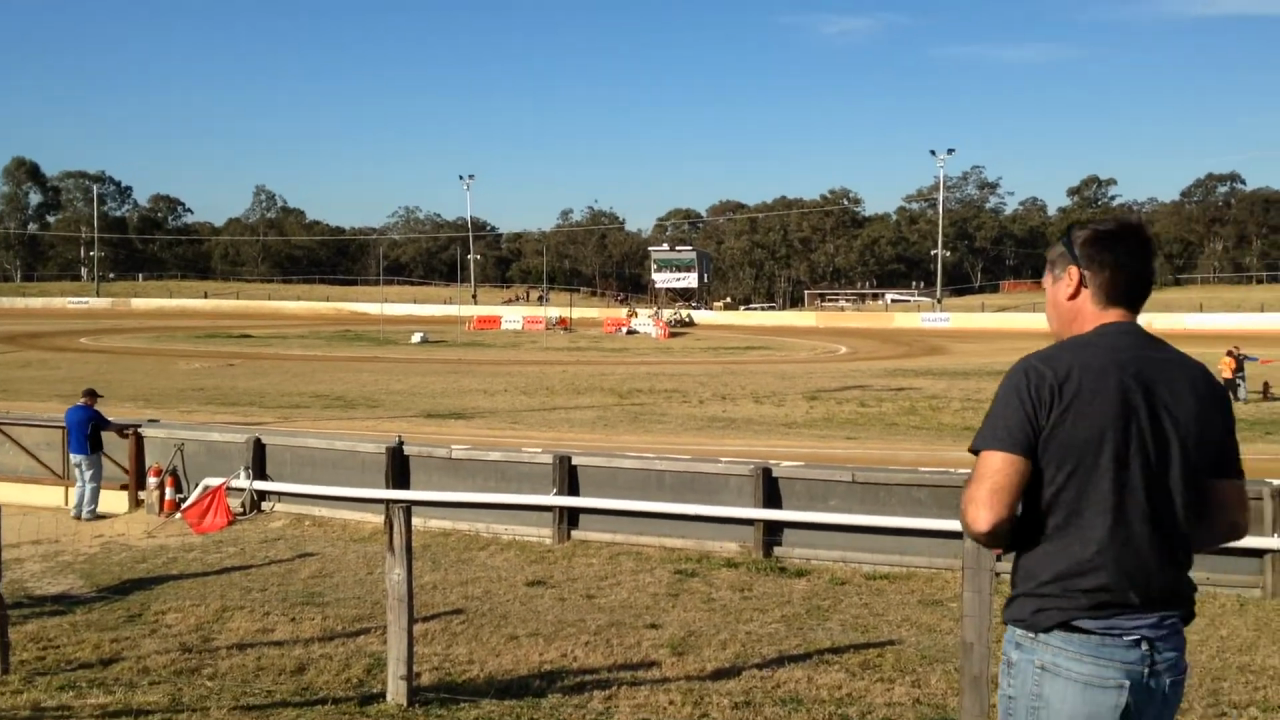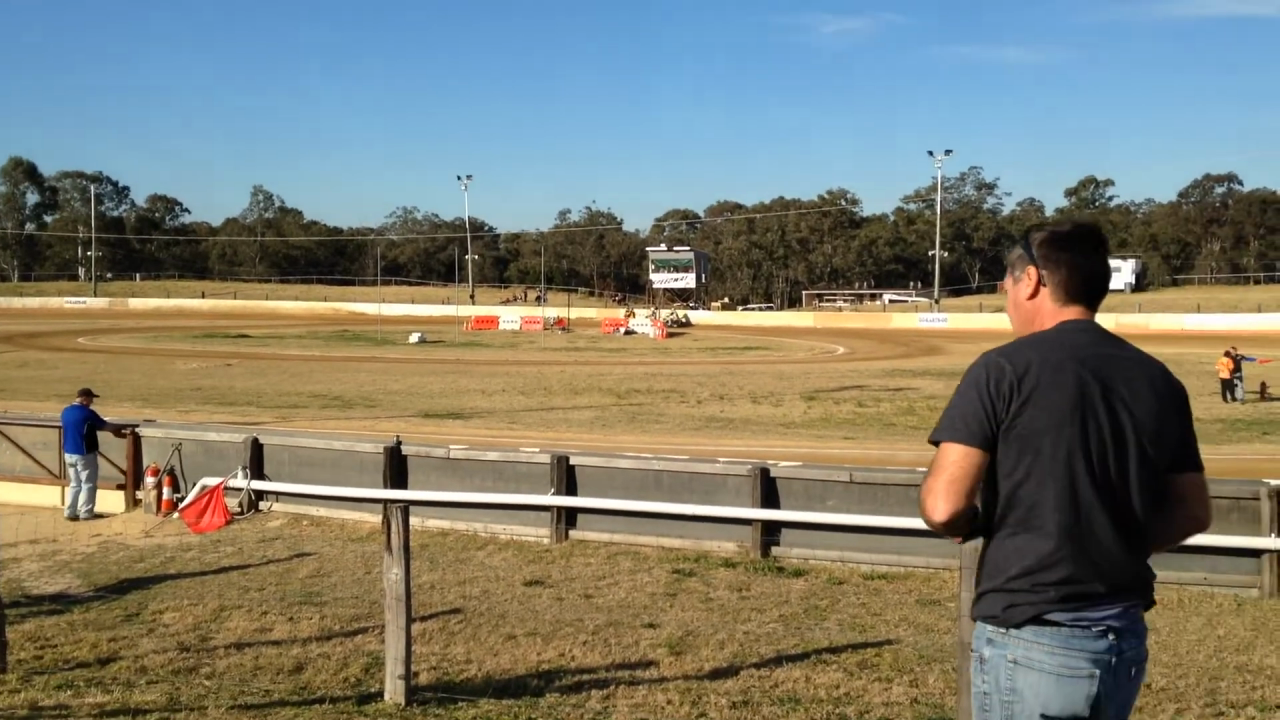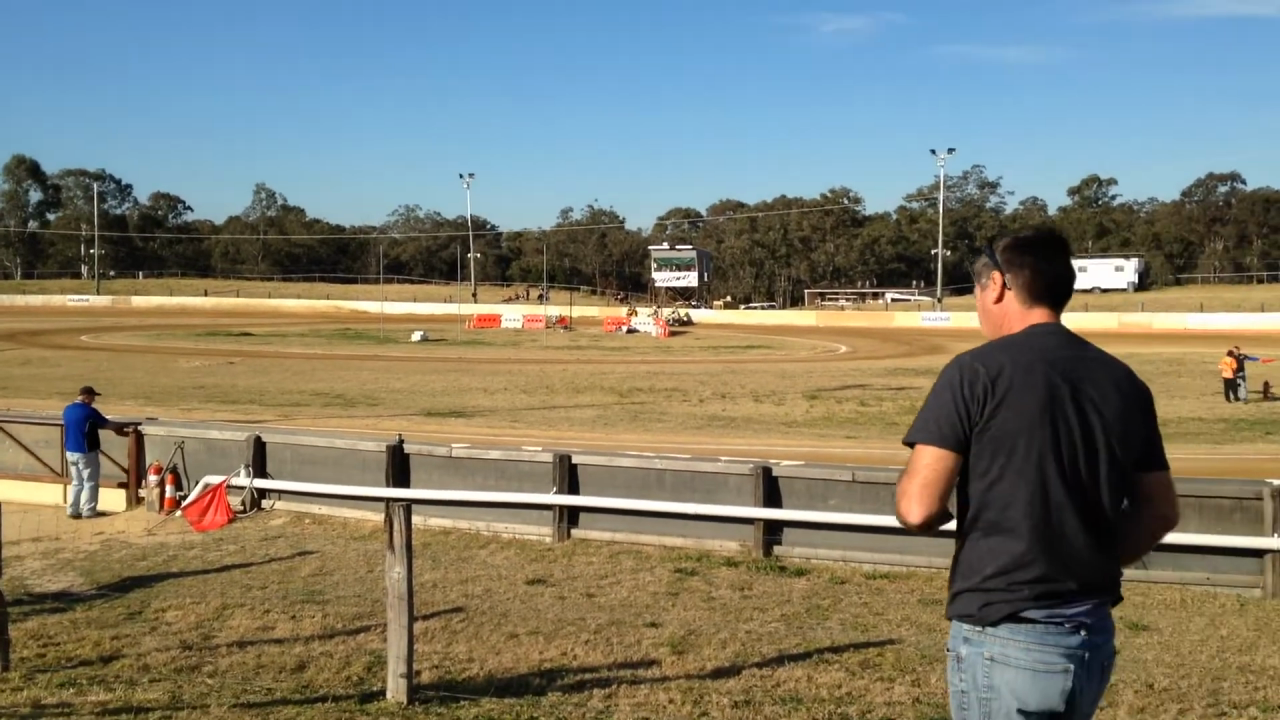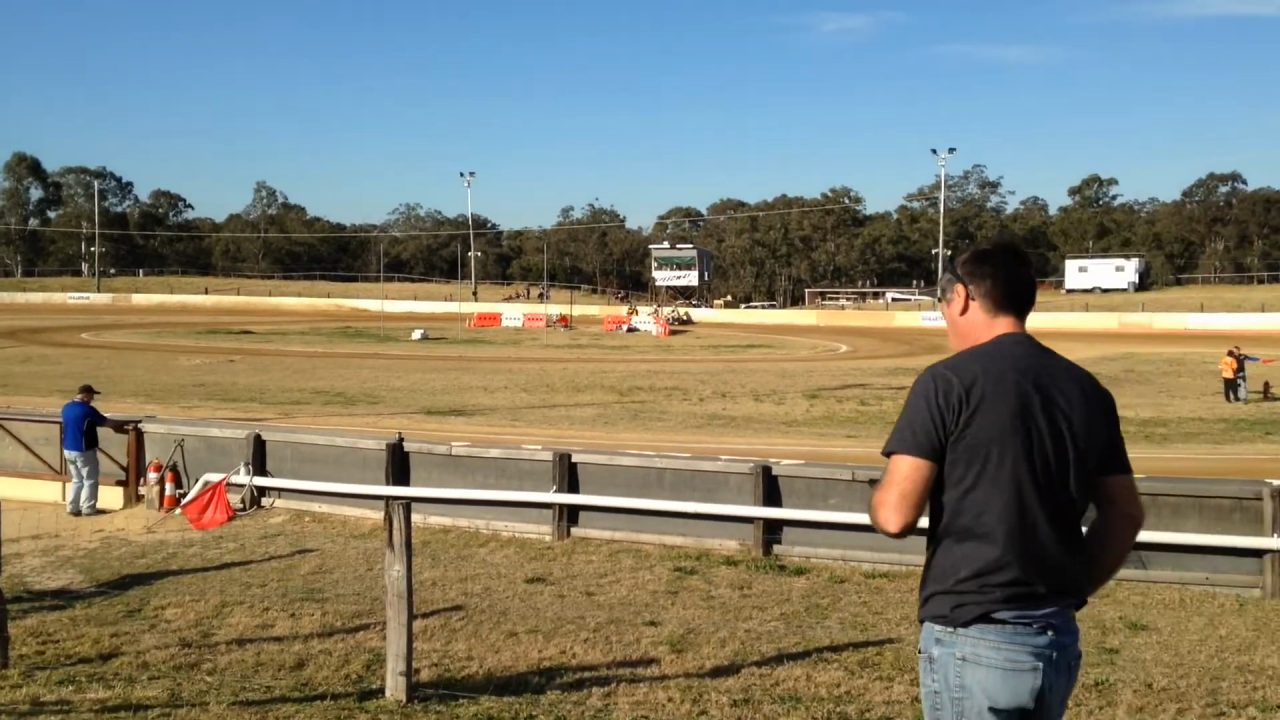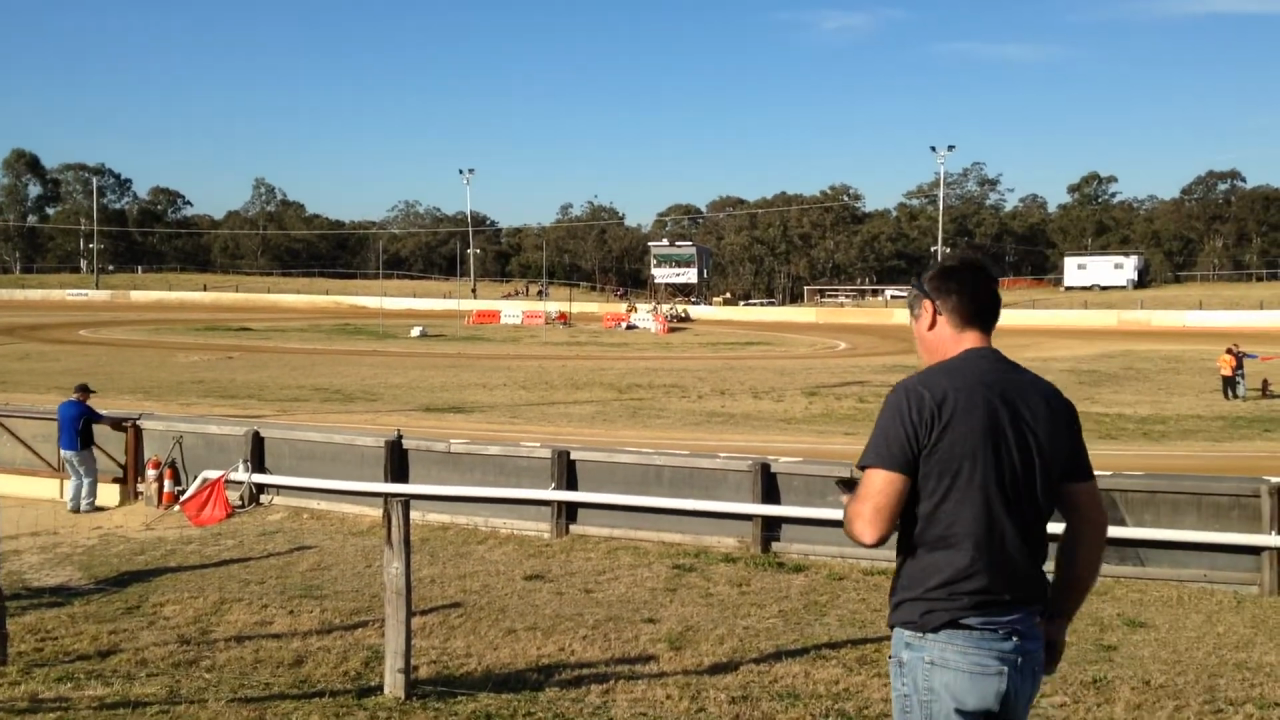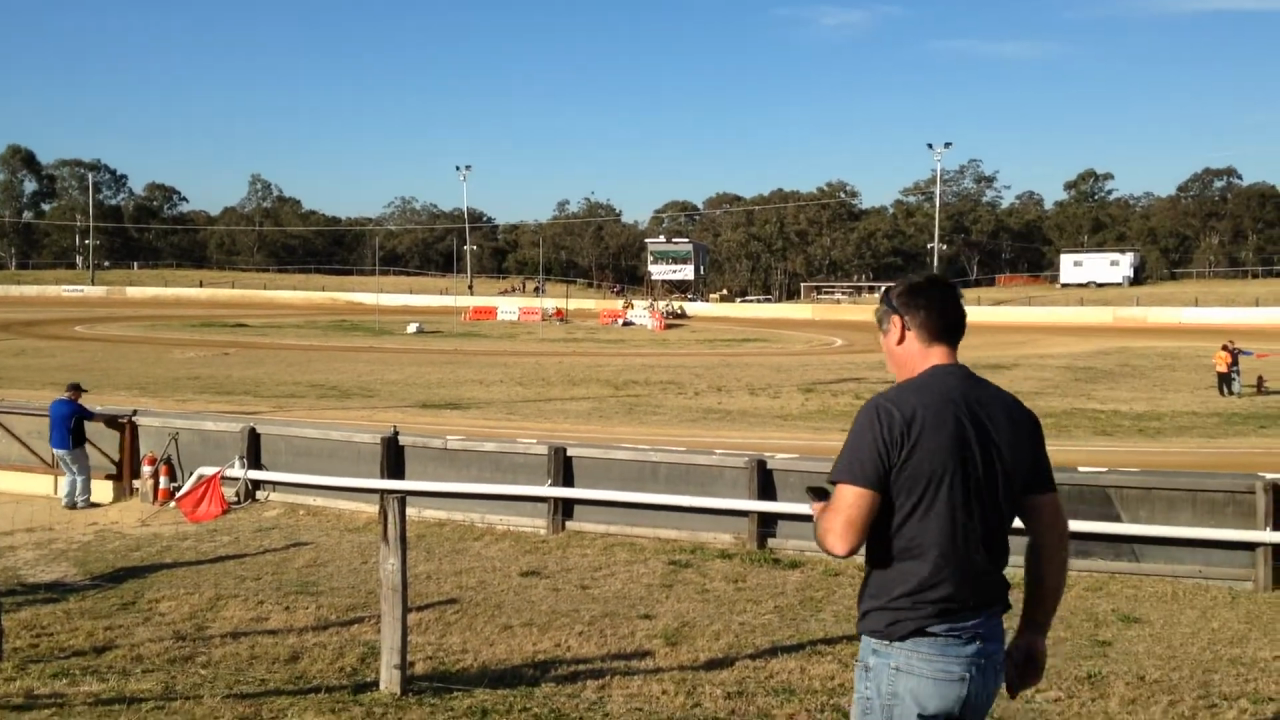
dt=0.1s
person 1, frame 1
left shoulder: (1041, 374)
right shoulder: (1199, 384)
left elbow: (985, 514)
right elbow: (1230, 520)
left hip: (1059, 650)
right hip: (1160, 651)
person 1, frame 2
left shoulder: (1003, 369)
right shoulder: (1158, 381)
left elbow: (944, 504)
right elbow: (1191, 513)
left wrist: (976, 520)
left hip: (1028, 640)
right hip: (1123, 640)
person 1, frame 3
left shoulder: (976, 372)
right shoulder: (1123, 382)
left elbow: (918, 506)
right elbow: (1159, 512)
left wrist: (949, 514)
left hip: (1003, 639)
right hip: (1091, 637)
person 1, frame 4
left shoulder: (948, 381)
right shoulder: (1087, 389)
left elbow: (895, 514)
right elbow: (1124, 518)
left wrist: (880, 497)
left hip: (973, 639)
right hip: (1057, 638)
person 1, frame 5
left shoulder: (920, 396)
right shoulder: (1050, 401)
left elbow: (870, 525)
right elbow: (1090, 524)
left wrist: (852, 505)
right wrist: (1056, 619)
left hip: (942, 643)
right hip: (1023, 643)
person 1, frame 6
left shoulder: (890, 411)
right shoulder: (1014, 414)
left elbow: (842, 538)
right elbow: (1051, 535)
left wrist: (823, 516)
right wrist: (1033, 632)
left hip: (905, 650)
right hip: (981, 647)
